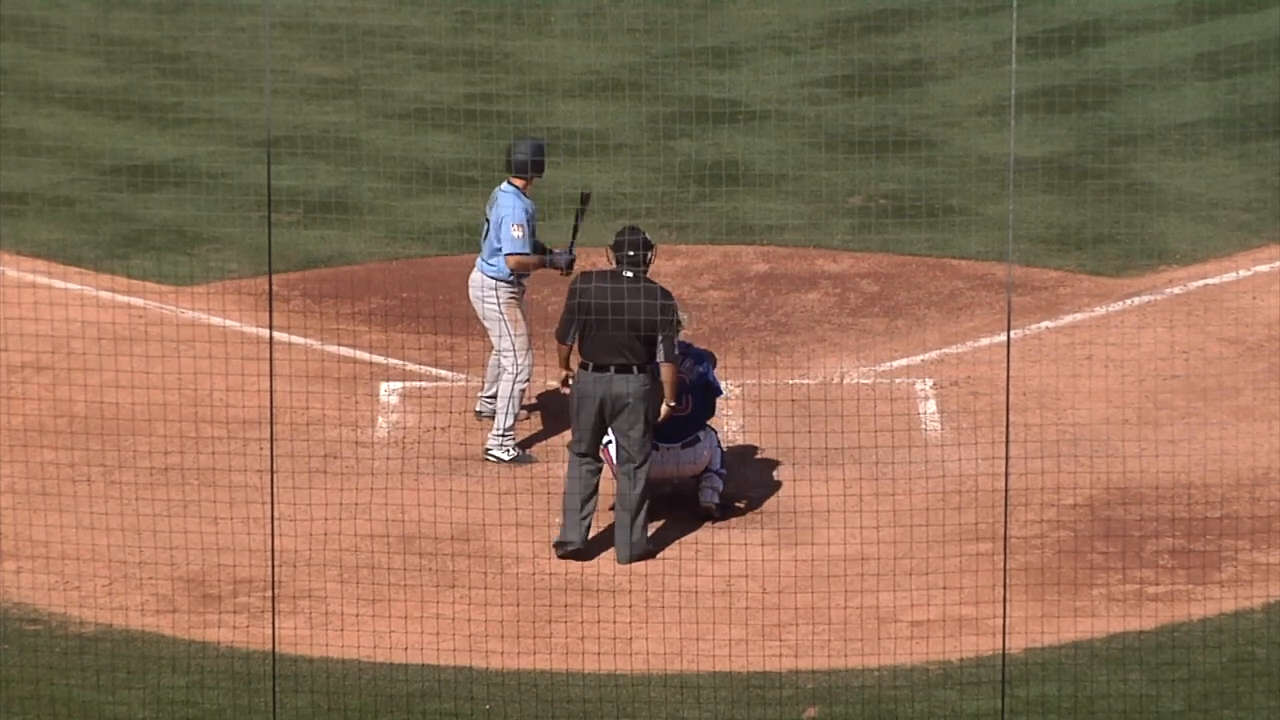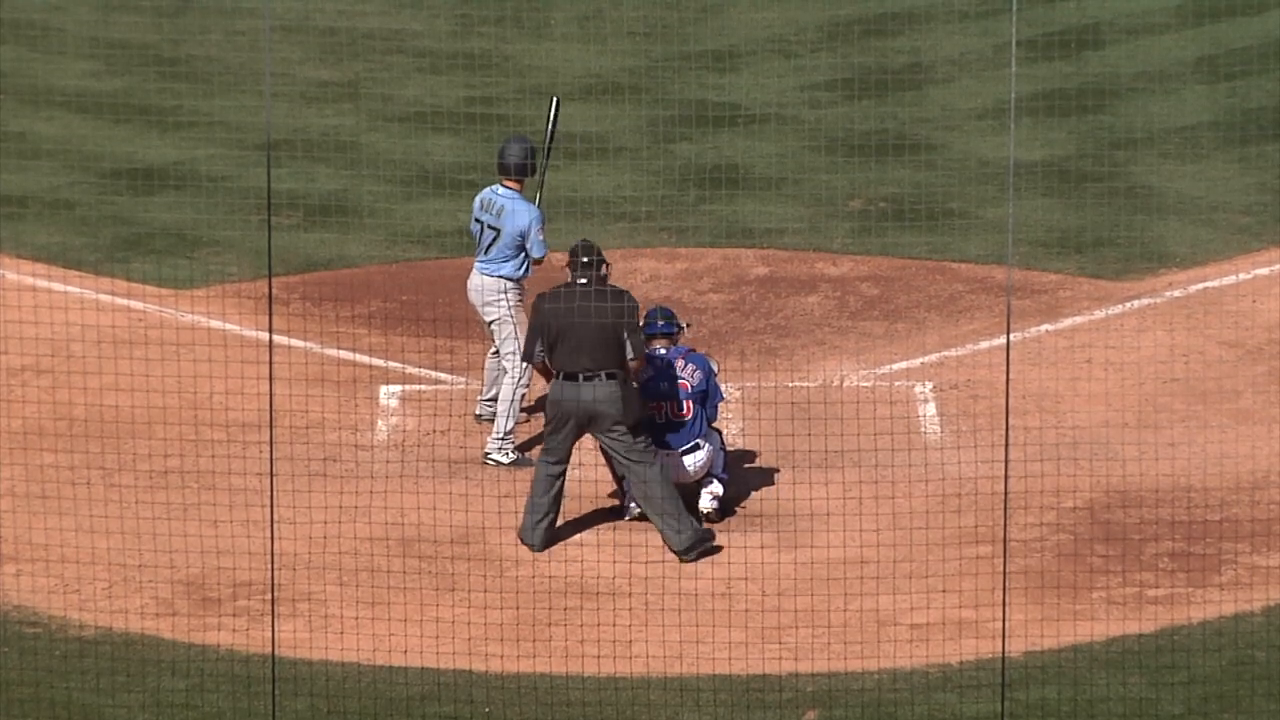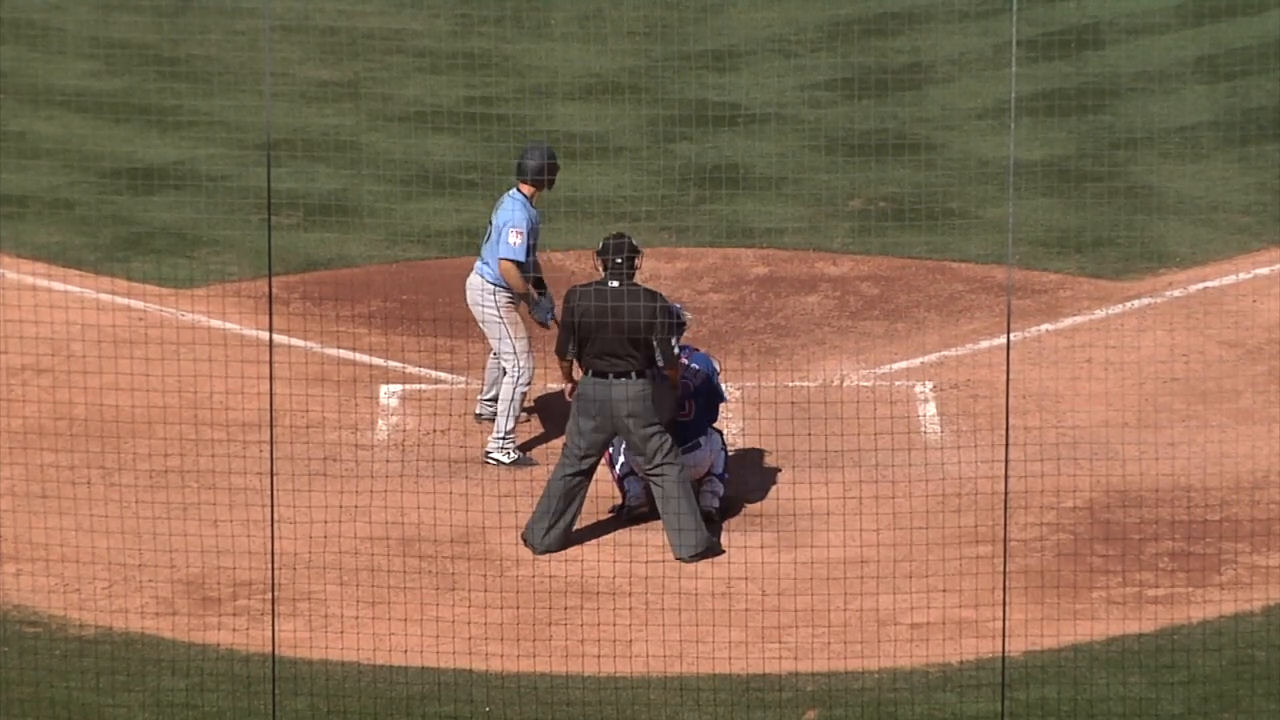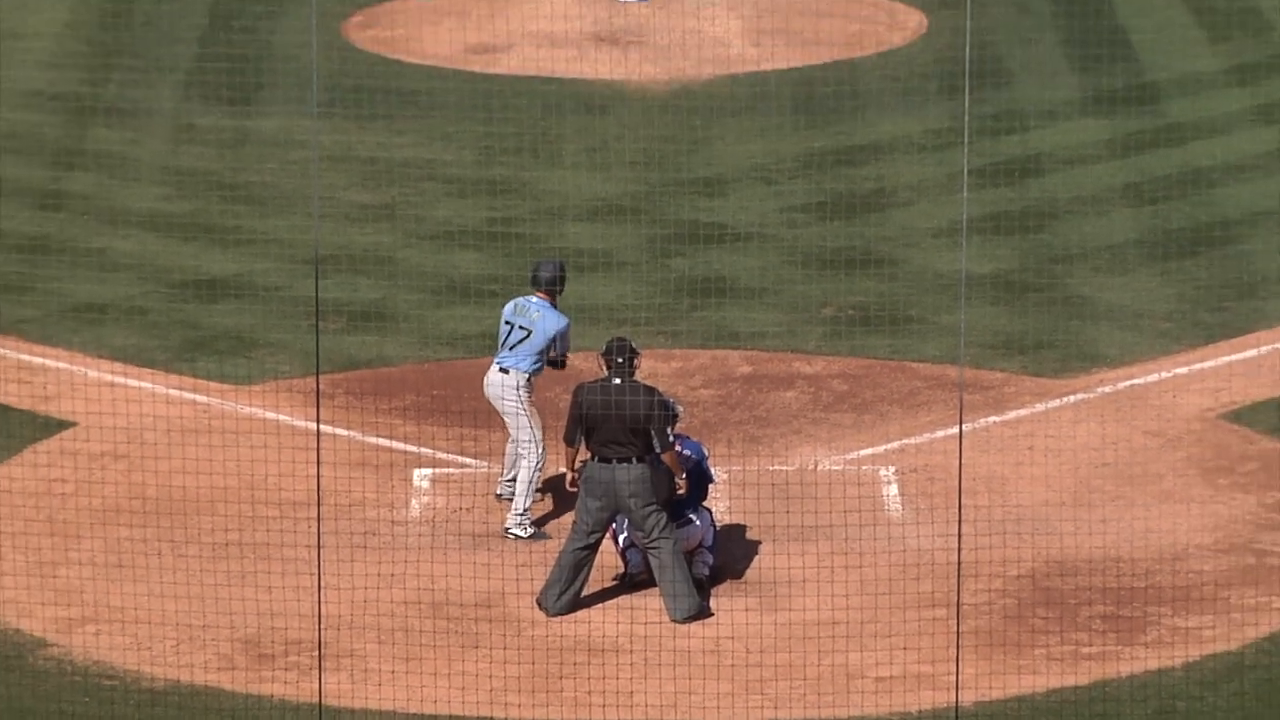
dt=1s
person 1, frame 1
left shoulder: (584, 284)
right shoulder: (660, 297)
left elbow: (565, 336)
right elbow: (667, 357)
left wrist: (564, 368)
right wrist: (669, 398)
left hip: (590, 380)
right hip: (635, 386)
left knee: (583, 457)
right knee: (633, 466)
left ankle: (573, 537)
right ankle: (631, 544)
person 1, frame 2
left shoulder: (545, 301)
right shoulder: (622, 299)
left elbow: (535, 357)
right elbow: (636, 359)
right wrist: (624, 381)
left hip: (565, 392)
right hip: (611, 392)
left knee: (551, 461)
right knee: (644, 466)
left ankle: (535, 533)
right ankle: (686, 539)
person 1, frame 3
left shoulder: (577, 297)
right shoulder: (654, 303)
left elbow: (565, 353)
right elbow: (668, 362)
left wrist: (569, 381)
right wrist: (674, 387)
left hip: (592, 391)
right hip: (639, 393)
left knee: (573, 465)
right knee: (664, 468)
left ankle: (542, 536)
right ankle: (692, 542)
person 1, frame 4
left shoulder: (584, 393)
right shoulder: (651, 397)
left elbow: (572, 440)
right elbow: (664, 447)
left wrist: (570, 469)
right wrist: (679, 476)
left hip: (597, 474)
right hip: (638, 476)
left knee: (580, 540)
right knee: (661, 541)
left ankle: (555, 601)
right ankle: (685, 606)
person 2, frame 1
left shoulder: (504, 193)
right shoulder: (516, 206)
right elbow: (516, 260)
left wrist: (551, 253)
right wrist: (552, 260)
left hip: (489, 281)
right hip: (497, 289)
left knee: (506, 347)
right knee: (517, 363)
left ankle: (489, 403)
right ankle: (500, 444)
person 2, frame 2
left shoulder: (483, 197)
right shoulder: (528, 213)
right elbow: (537, 259)
left hip: (479, 280)
right hip: (503, 290)
left knee: (501, 348)
right knee: (518, 365)
left ankle: (487, 407)
right ankle: (499, 447)
person 2, frame 3
left shoulder: (520, 204)
right shoulder: (518, 213)
left elbow: (528, 255)
right elbow: (507, 267)
left wrist: (544, 294)
right wrist: (534, 303)
left hip: (484, 286)
right hip: (493, 293)
left knee: (503, 350)
right knee: (519, 366)
left ankle: (488, 406)
right ankle: (500, 447)
person 2, frame 4
left shoulder: (512, 305)
right shoulder: (558, 321)
right elbow: (559, 357)
right wrist: (552, 358)
left hip: (495, 377)
right hip: (514, 385)
left knee: (519, 435)
right knee: (534, 452)
left ankle: (508, 487)
right ankle: (518, 522)
person 3, frame 1
right shoulder: (698, 358)
right elbow: (708, 411)
right hip: (693, 458)
left knee: (611, 433)
right knee: (709, 436)
right ankle: (710, 496)
person 3, frame 2
right shoulder: (699, 363)
right elbow: (711, 416)
right hip: (695, 464)
right knee: (713, 437)
left ankle: (634, 500)
right ankle: (711, 499)
person 3, frame 3
right shoulder: (703, 363)
right elbow: (711, 417)
right hip: (695, 464)
left knee: (616, 438)
right knee: (714, 438)
left ankle: (635, 499)
right ankle: (709, 501)
person 3, frame 4
right shoulder: (695, 448)
right elbow: (702, 495)
right hip: (687, 534)
left knee: (620, 517)
right knee: (705, 517)
left ankle: (636, 568)
right ankle: (701, 569)
